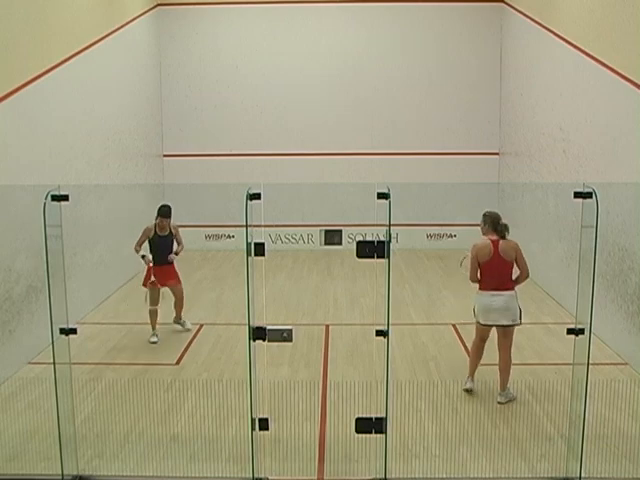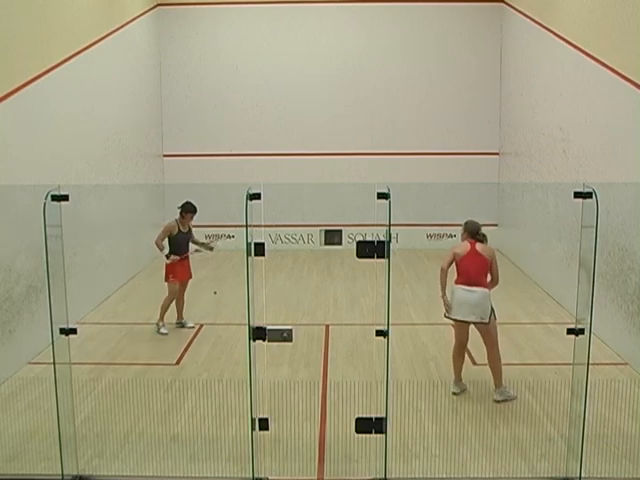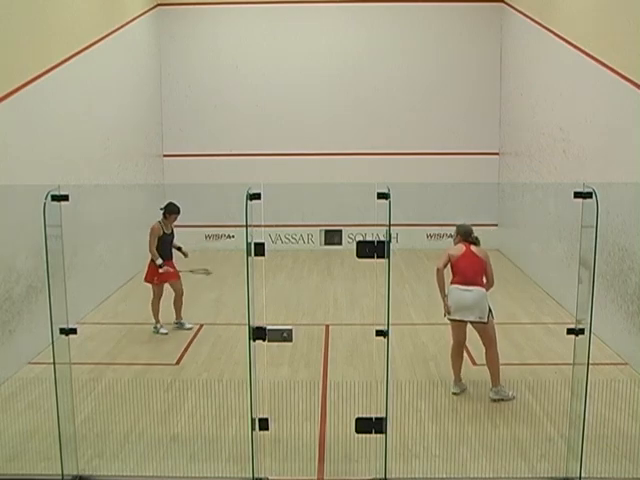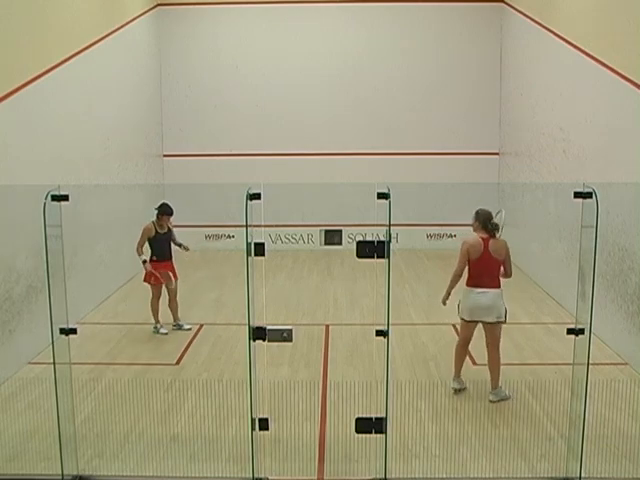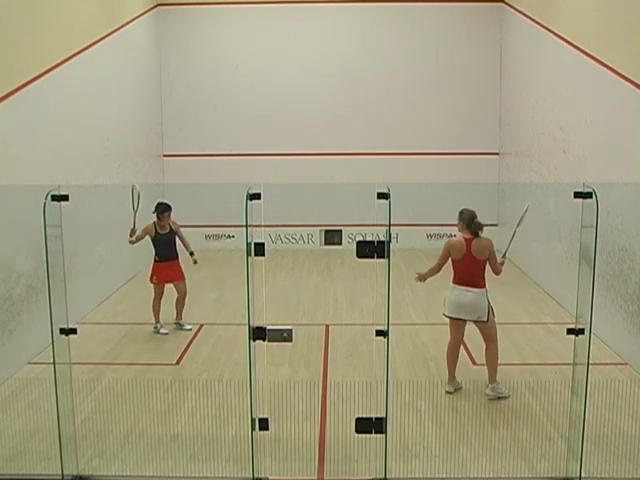
dt=0.7s
person 1, frame 1
left shoulder: (478, 247)
right shoulder: (513, 246)
left elbow: (473, 278)
right elbow: (525, 274)
left hip: (485, 299)
right hip: (507, 300)
left knee: (479, 341)
right knee: (505, 349)
left ankle: (470, 379)
right ankle: (503, 392)
person 1, frame 2
left shoulder: (457, 248)
right shoulder: (489, 250)
left elbow: (444, 268)
right elbow: (495, 280)
left wrist: (443, 295)
left hip: (460, 294)
right hip: (480, 297)
left knee: (460, 343)
right knee: (492, 346)
left ankle: (457, 383)
right ankle: (499, 390)
person 1, frame 3
left shoulder: (452, 250)
right shoulder: (482, 252)
left elbow: (439, 269)
right elbow: (490, 281)
left wrist: (444, 297)
left hip: (457, 294)
right hip: (477, 296)
left knee: (458, 343)
right knee: (490, 345)
left ankle: (457, 383)
right ankle: (496, 388)
person 1, frame 4
left shoulder: (469, 243)
right shoulder: (502, 244)
left elbow: (459, 272)
right elbow: (508, 274)
left wrist: (447, 293)
left hip: (472, 296)
right hip: (493, 297)
left knee: (463, 340)
right knee: (493, 346)
left ankle: (457, 380)
right ankle: (495, 390)
person 1, frame 5
left shoulder: (452, 243)
right shoulder: (486, 243)
left elbow: (437, 268)
right elbow: (497, 271)
left wrist: (424, 276)
right wrist: (501, 263)
left hip: (457, 295)
right hip: (478, 297)
left knee: (455, 340)
right knee: (491, 341)
left ankle: (451, 382)
right ankle: (492, 385)
person 2, frame 1
left shoulder: (173, 228)
right shoulder: (149, 230)
left elbow: (181, 244)
right elbow: (137, 247)
left wrist: (175, 253)
right wrist: (143, 256)
left hip: (169, 268)
right hip: (154, 269)
left knee: (179, 296)
right knee: (154, 302)
left ankle: (179, 319)
right ankle: (154, 332)
person 2, frame 2
left shoulder: (189, 225)
right shoulder: (172, 226)
right elbow: (158, 241)
left wrist: (203, 244)
right wrist: (168, 255)
left hip: (185, 263)
right hip: (174, 264)
left knee: (181, 294)
right knee: (172, 295)
left ankle: (180, 320)
right ankle: (160, 322)
person 2, frame 3
left shoulder: (170, 226)
right shoulder: (156, 227)
right elbow: (152, 249)
left wrist: (180, 249)
right wrist: (161, 265)
left hip: (170, 264)
right hip: (158, 266)
left knee: (179, 292)
right knee: (157, 296)
left ankle: (179, 320)
right ankle: (157, 325)
person 2, frame 4
left shoulder: (168, 225)
right shoulder: (149, 228)
left elbow: (173, 239)
right elbow: (139, 247)
left wrist: (180, 245)
right wrist: (144, 262)
left hip: (169, 264)
right hip: (156, 266)
left knee: (173, 294)
right knee: (156, 296)
left ankle: (177, 322)
right ankle: (157, 325)
person 2, frame 5
left shoulder: (173, 224)
right shoulder: (150, 228)
left elbow: (183, 239)
right elbow: (133, 241)
left wrist: (191, 253)
right wrist: (132, 236)
left hip: (174, 264)
right hip: (160, 266)
left knee: (183, 293)
right knee: (158, 296)
left ankle: (178, 321)
right ankle: (157, 324)
